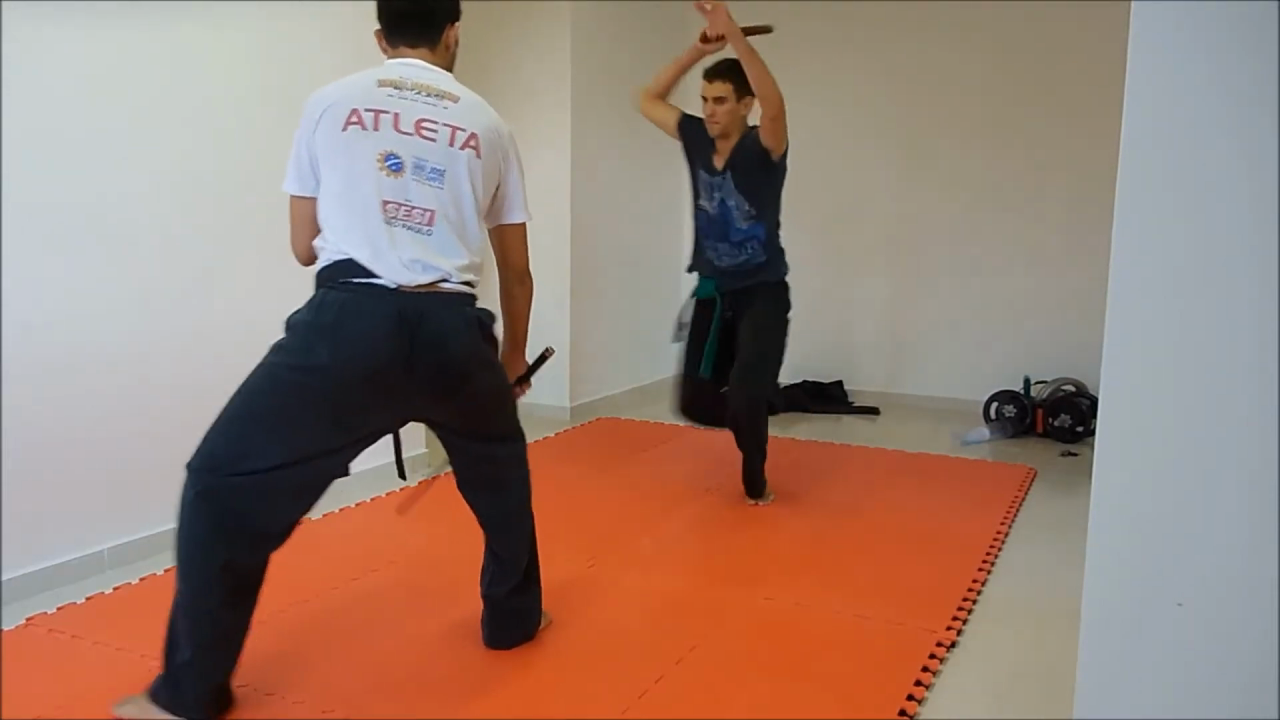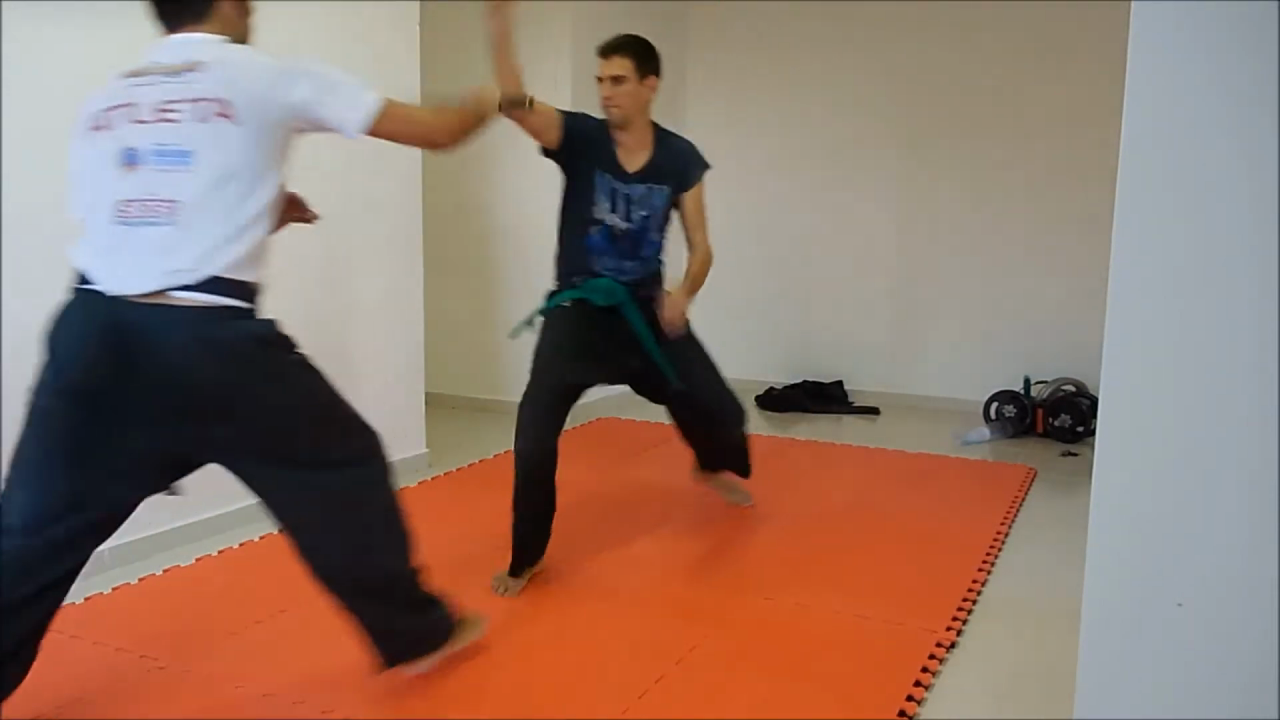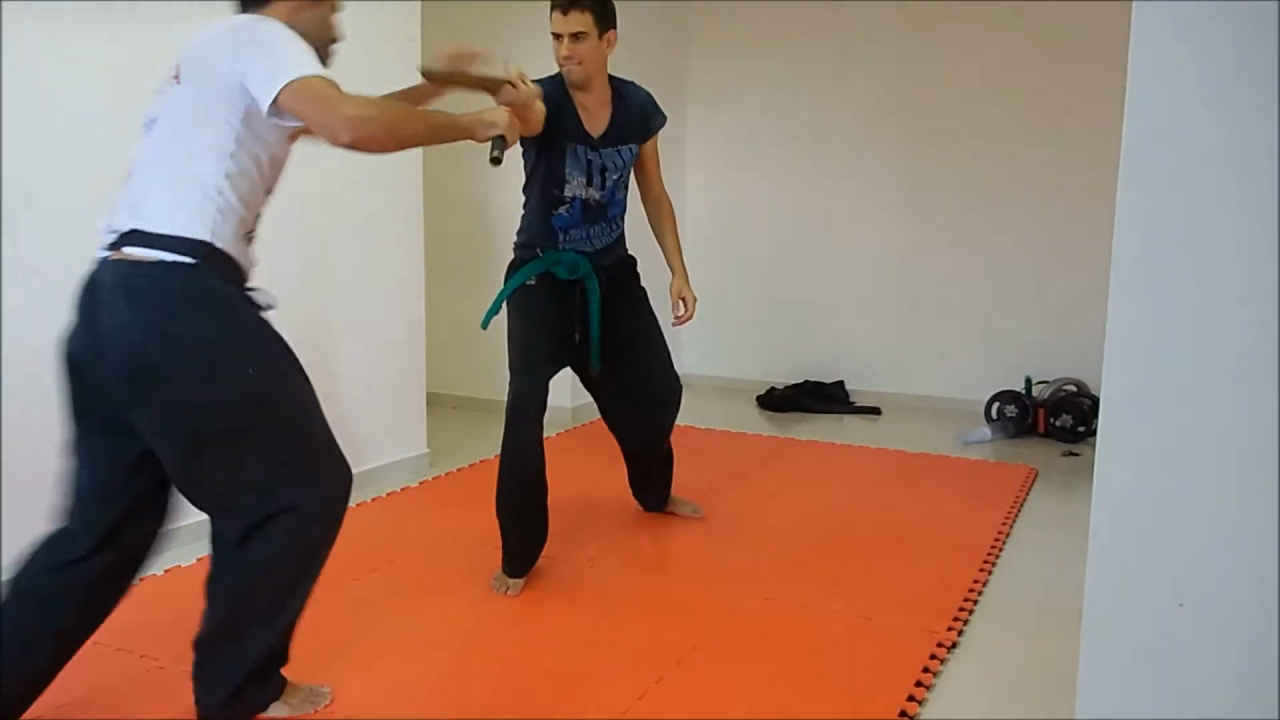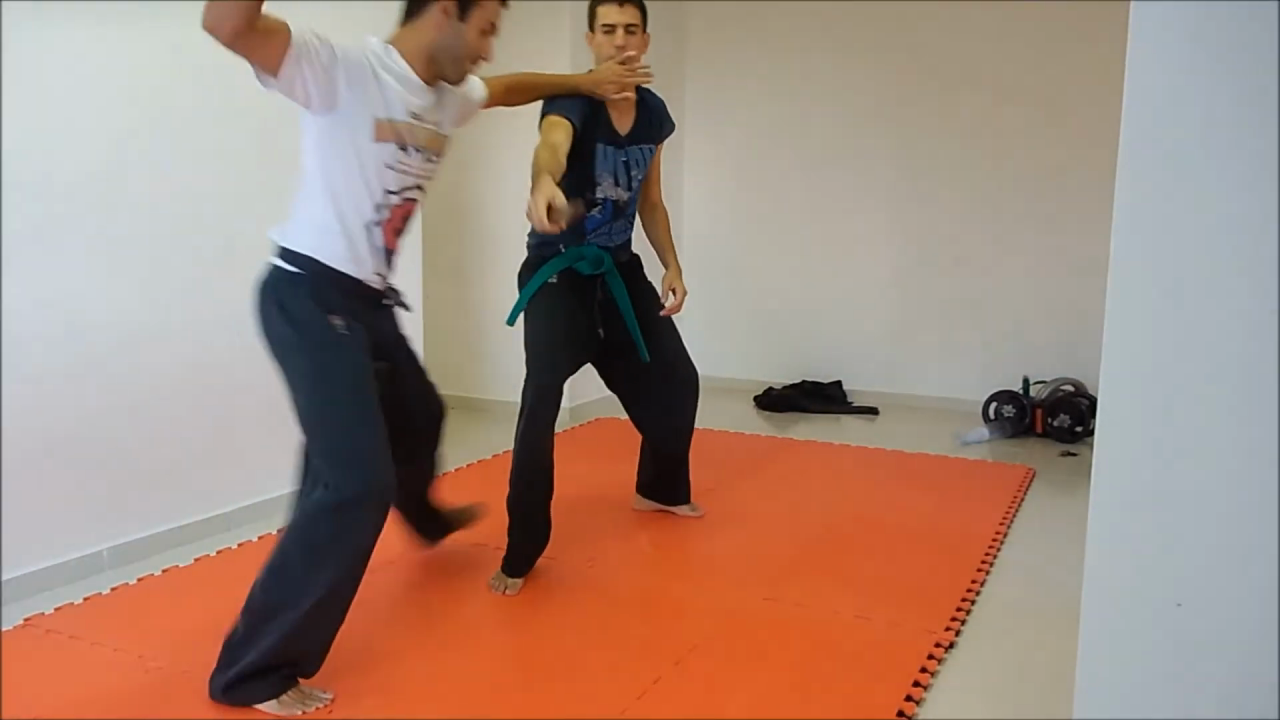
dt=0.4s
person 1, frame 1
left shoulder: (330, 103)
right shoulder: (487, 123)
left elbow: (305, 245)
right elbow: (516, 269)
right wrist: (513, 356)
left hip: (349, 321)
right hip: (449, 329)
left knee: (229, 483)
right knee: (498, 464)
right ankle: (513, 615)
person 1, frame 2
left shoulder: (102, 104)
right shoulder: (276, 75)
right elbow: (432, 131)
right wrist: (482, 104)
left hip: (96, 336)
right hip: (213, 341)
right knee: (342, 468)
right ankle: (415, 631)
person 1, frame 3
left shoulder: (212, 61)
left elbow: (333, 118)
right elbow: (351, 127)
left wrist: (433, 85)
right wrist: (469, 123)
left hip: (115, 301)
right hip: (178, 302)
left knee: (105, 520)
right knee: (302, 486)
person 1, frame 4
left shoulder: (443, 93)
right shoulder: (343, 68)
left elbow: (505, 88)
left wrist: (583, 82)
left hip: (361, 302)
right hip: (312, 297)
left knee: (414, 419)
right knee: (356, 478)
left ankle: (428, 521)
person 2, frame 1
left shoulder: (765, 147)
right shoulder: (697, 137)
left elbow: (773, 103)
right elbow: (647, 100)
right wrist: (697, 53)
left hip: (762, 293)
right hip: (713, 293)
left knee: (749, 393)
right knee: (696, 399)
left ankle: (754, 483)
right ankle: (747, 424)
person 2, frame 2
left shoulder: (681, 158)
right shoulder: (578, 136)
left elbow: (700, 251)
right elbow: (515, 103)
left wrist: (682, 295)
left hip: (650, 309)
right hip: (579, 308)
left knee: (716, 408)
right knee: (538, 419)
left ankle: (719, 470)
right ankle: (524, 558)
person 2, frame 3
left shoulder: (638, 107)
right shoulder: (545, 101)
left elbow: (654, 195)
right elbow: (524, 117)
left wrist: (679, 271)
left hip: (611, 273)
right hip: (542, 276)
left knee: (656, 391)
right knee: (525, 408)
left ankle: (655, 493)
right ankle: (519, 555)
person 2, frame 4
left shoulder: (653, 113)
right shoulder: (572, 100)
right elbow: (552, 146)
left wrist: (670, 265)
right wrist: (544, 188)
left hip: (618, 268)
right hip: (557, 272)
left knee: (673, 381)
right knee: (541, 403)
left ankle: (659, 488)
right ankle: (521, 554)
